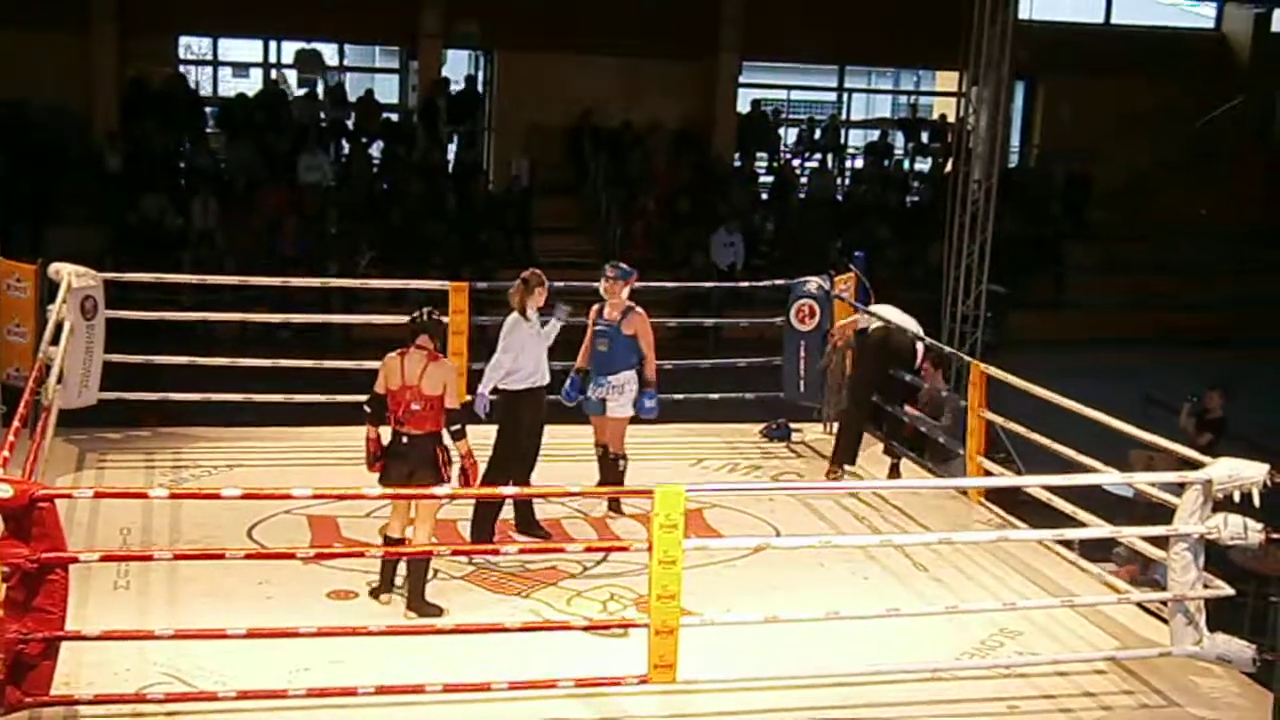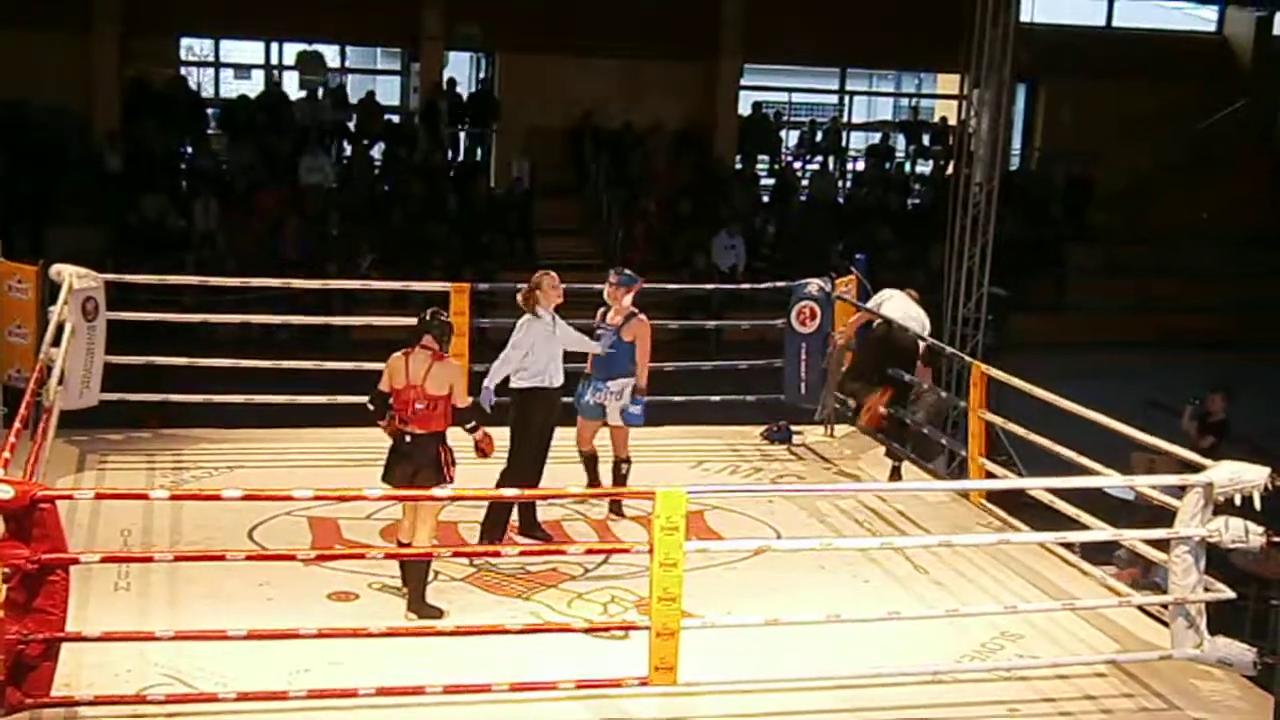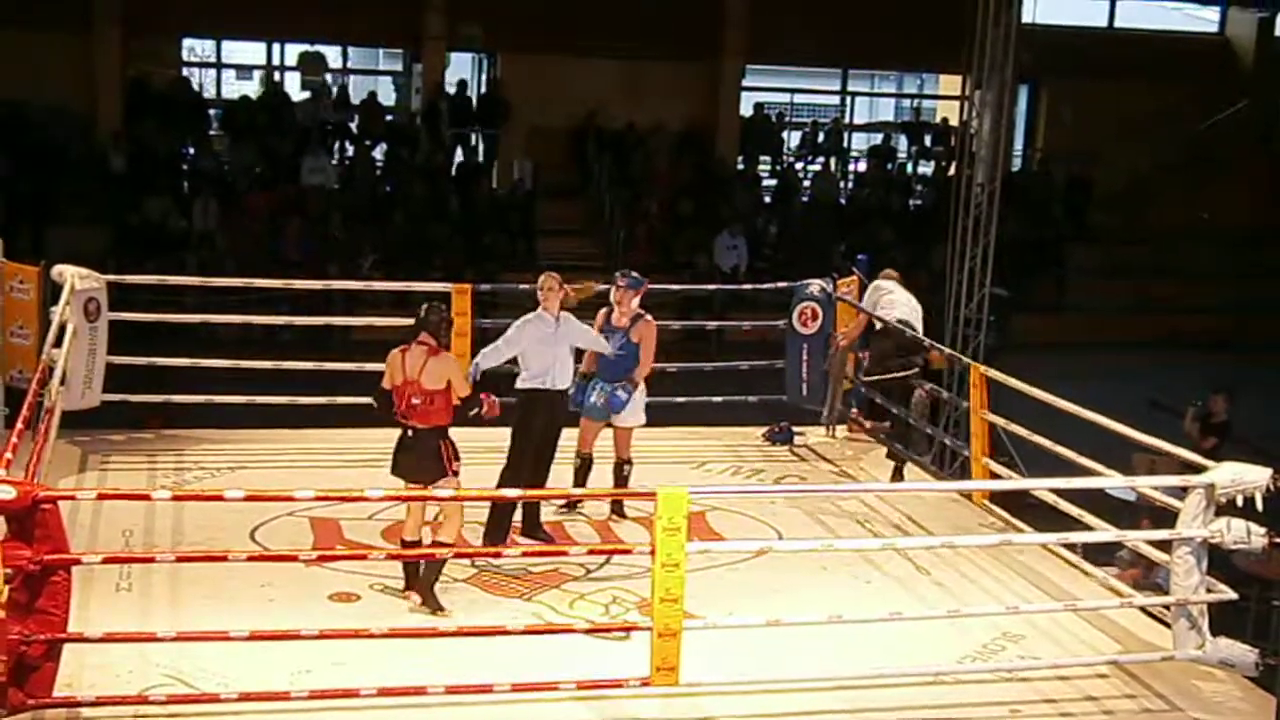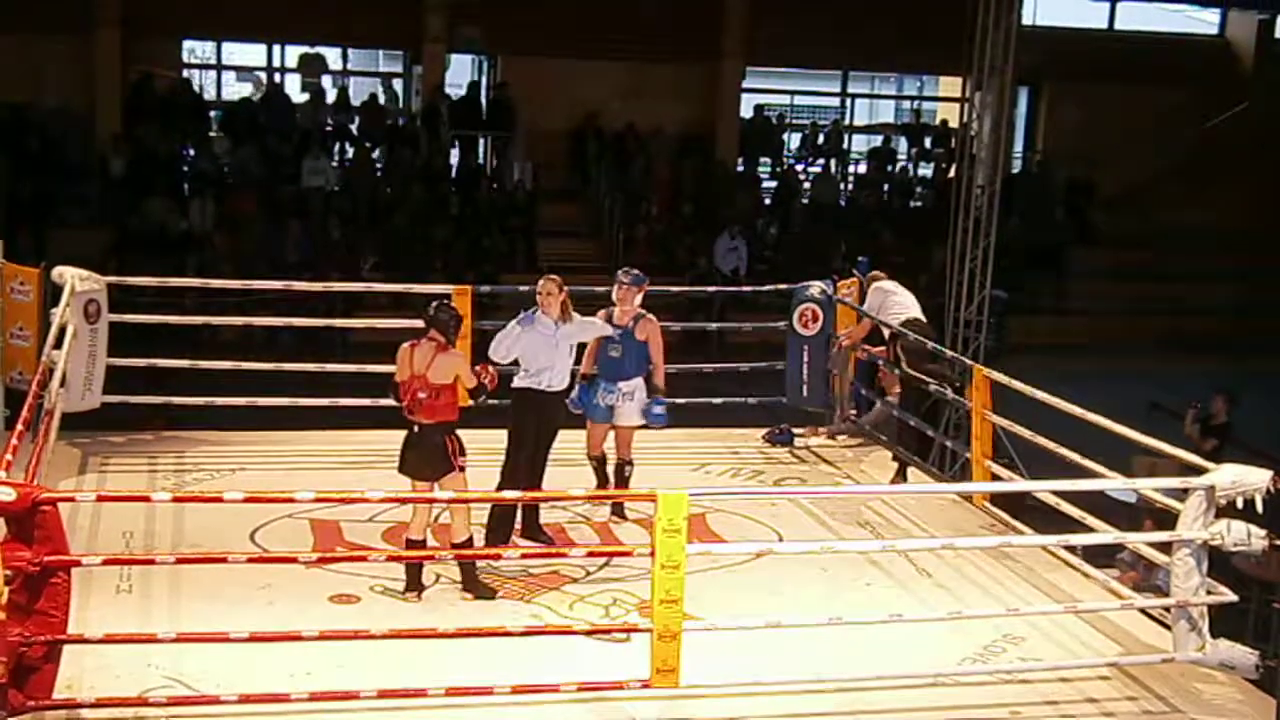
dt=0.3s
person 1, frame 1
left shoulder: (391, 361)
right shoulder: (445, 369)
left elbow: (373, 406)
right elbow: (453, 420)
left wrist: (372, 442)
right wrist: (468, 458)
left hip: (397, 448)
right hip: (428, 451)
left knee: (398, 517)
right knee: (423, 526)
left ankle: (385, 586)
right ankle: (415, 600)
person 1, frame 2
left shoulder: (396, 361)
right shoulder: (451, 369)
left elbow: (376, 405)
right elbow: (465, 415)
left wrist: (389, 425)
right wrist: (482, 438)
left hip: (402, 448)
right hip: (432, 452)
left knee: (408, 517)
right knee: (425, 527)
left ankle: (408, 580)
right ankle: (416, 602)
person 1, frame 3
left shoulder: (396, 357)
right shoulder: (447, 362)
left elbow: (383, 402)
right elbow: (469, 404)
right wrist: (487, 405)
left hip: (407, 443)
right hip: (435, 445)
left knee: (414, 513)
right knee: (452, 518)
left ankle: (411, 584)
right ankle: (423, 589)
person 1, frame 4
left shoulder: (405, 351)
right shoulder: (454, 358)
left elbow: (398, 393)
right elbow: (477, 392)
right wrist: (487, 378)
left hip: (415, 439)
right hip: (441, 441)
left knee: (420, 513)
right knee: (460, 514)
left ankle: (412, 585)
right ankle: (470, 582)
person 2, frame 1
left shoulder: (532, 321)
right shoulder: (516, 323)
right elbow: (500, 360)
left wrist: (556, 321)
right wrist: (483, 390)
left hip: (535, 396)
right hip: (517, 398)
left knee: (526, 463)
right knee: (502, 466)
left ankle: (525, 520)
right ankle: (481, 533)
person 2, frame 2
left shoulder: (554, 322)
right shoulder: (530, 323)
left elbow: (573, 340)
right elbow: (509, 356)
left wrist: (600, 347)
right wrist: (489, 384)
left hip: (549, 396)
right hip: (529, 396)
left knee: (536, 463)
right knee: (518, 464)
left ankle: (528, 522)
right ankle: (491, 532)
person 2, frame 3
left shoulder: (569, 323)
right shoulder: (527, 325)
left elbow: (589, 338)
right elbow: (501, 350)
left wrist: (610, 349)
right wrist: (480, 362)
left hip: (558, 398)
right hip: (532, 397)
left knee: (542, 463)
right knee: (518, 465)
left ankle: (531, 524)
right ankle: (494, 535)
person 2, frame 4
left shoulder: (573, 324)
right shoulder: (528, 325)
left elbow: (595, 326)
right elbow: (498, 354)
left wrist: (614, 331)
right wrist: (518, 326)
left hip: (555, 399)
right hip: (528, 397)
left knee: (537, 464)
right knee: (515, 467)
left ankle: (531, 525)
right ankle: (496, 536)
person 3, frame 1
left shoulder: (636, 316)
right shoulder: (596, 310)
left elbow: (648, 355)
right elbow: (587, 345)
left wrist: (650, 388)
right wrist: (576, 375)
left hip: (622, 382)
right hip: (597, 380)
left knee: (616, 443)
right knee: (600, 436)
left ankle: (615, 498)
right ankle: (605, 480)
person 3, frame 2
left shoulder: (637, 323)
right shoulder: (602, 314)
left elbow: (642, 363)
left wrist: (638, 397)
right wrist: (585, 381)
left hip: (621, 388)
right hip: (596, 385)
left knee: (619, 448)
right knee: (583, 441)
left ankle: (616, 501)
right ankle: (594, 483)
person 3, frame 3
left shoulder: (645, 324)
right shoulder: (604, 315)
left elbow: (646, 363)
right elbow: (593, 350)
left wrist: (628, 387)
right wrist: (582, 380)
left hip: (625, 390)
right hip: (599, 386)
left knee: (622, 449)
right knee: (584, 443)
left ankle: (617, 503)
right ankle: (577, 495)
person 3, frame 4
left shoulder: (647, 323)
right shoulder: (604, 316)
left elbow: (658, 363)
right elbow: (592, 351)
left wrist: (658, 397)
right wrist: (582, 383)
left hip: (629, 389)
right hip: (602, 386)
left knee: (623, 449)
right knee: (593, 446)
left ankle: (618, 504)
right ankle: (603, 484)
person 4, frame 1
left shoulder: (880, 309)
right shoulder: (916, 328)
left elbow: (840, 327)
right elbow: (916, 363)
left wrist: (841, 338)
left hip: (880, 338)
right hip: (908, 347)
left knee: (857, 399)
right knee: (896, 406)
left ankle: (838, 463)
person 4, frame 2
left shoulder: (889, 294)
right shoulder: (924, 318)
left elbow: (858, 319)
right elbow: (920, 351)
left wrist: (846, 336)
left hip: (884, 332)
right hip: (910, 343)
left knee: (850, 381)
right knee: (899, 407)
left ankle: (869, 398)
right ankle: (896, 468)
person 4, frame 3
left shoulder: (878, 286)
right shoulder: (914, 301)
left elbow: (861, 322)
left wrist: (846, 341)
right wrist: (873, 353)
left hip: (891, 333)
right hip: (912, 342)
left knee: (870, 377)
right knee: (900, 409)
left ankle: (920, 363)
right ankle: (898, 469)
person 4, frame 4
left shoulder: (878, 287)
right shoulder: (905, 293)
left elbow: (865, 326)
left wrist: (850, 341)
right wrist: (874, 351)
left hip: (908, 333)
right hip: (925, 335)
left knee: (912, 369)
right knee: (911, 407)
right ankle: (902, 469)
